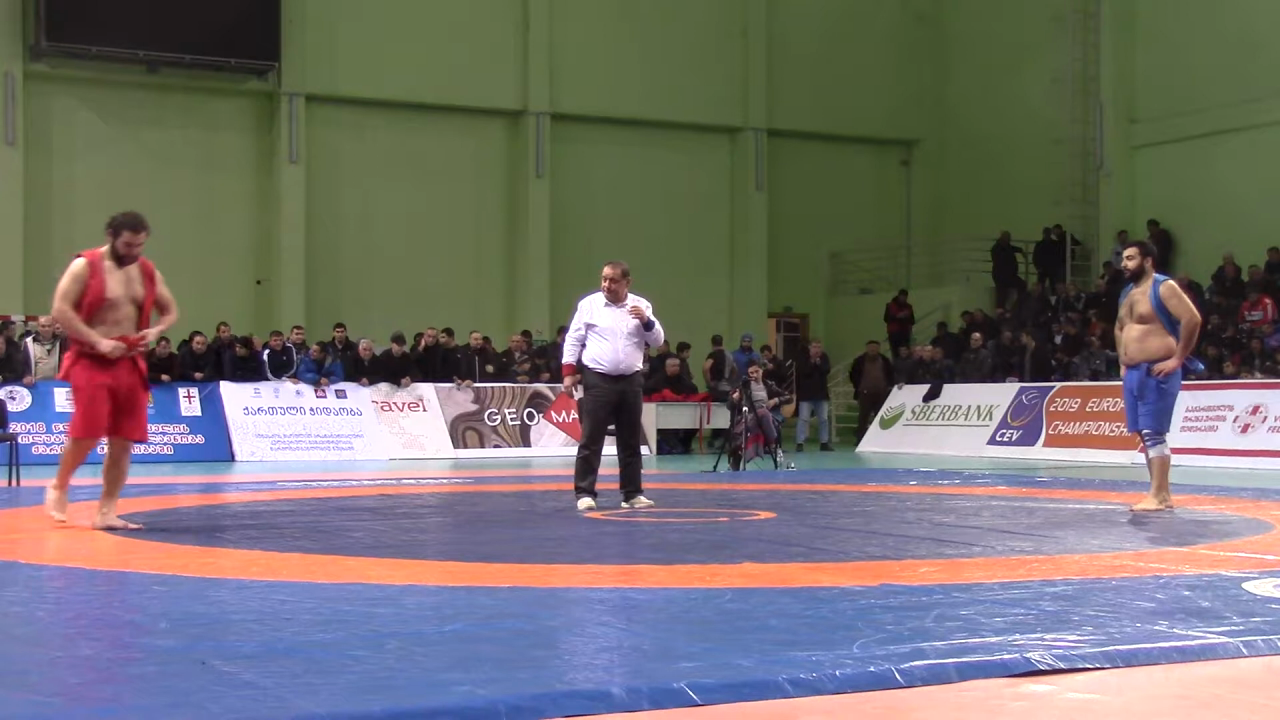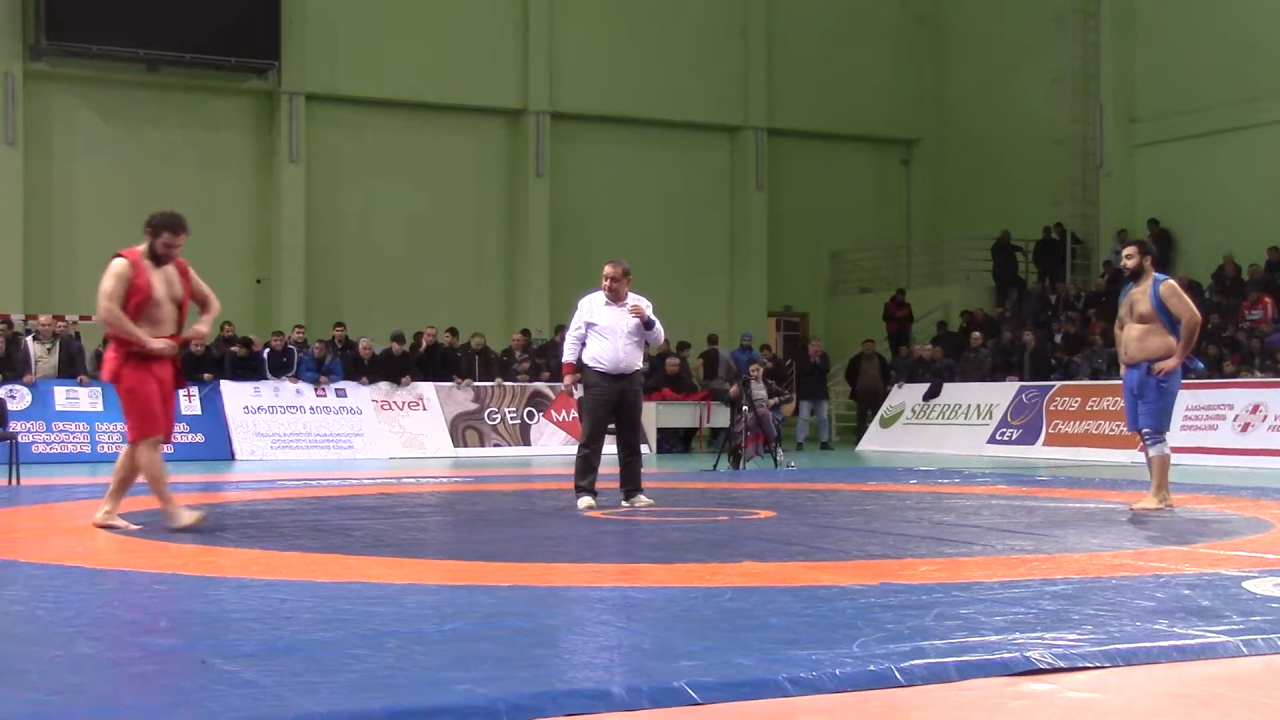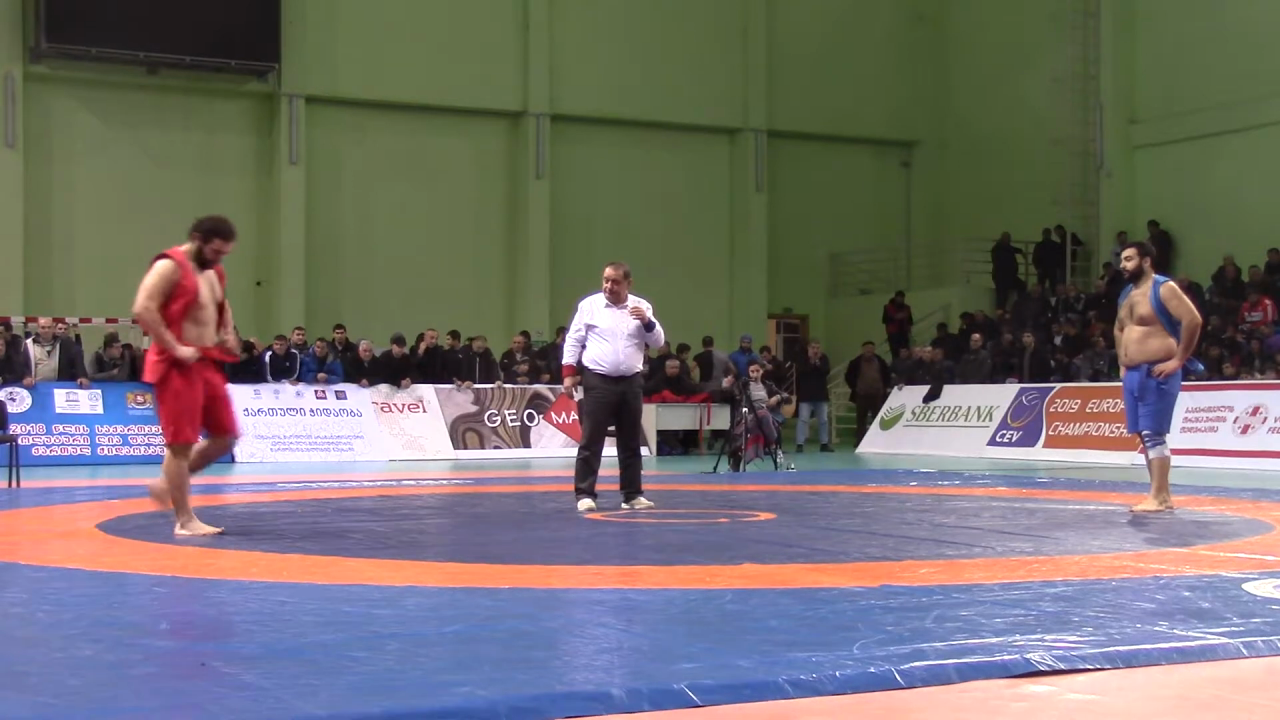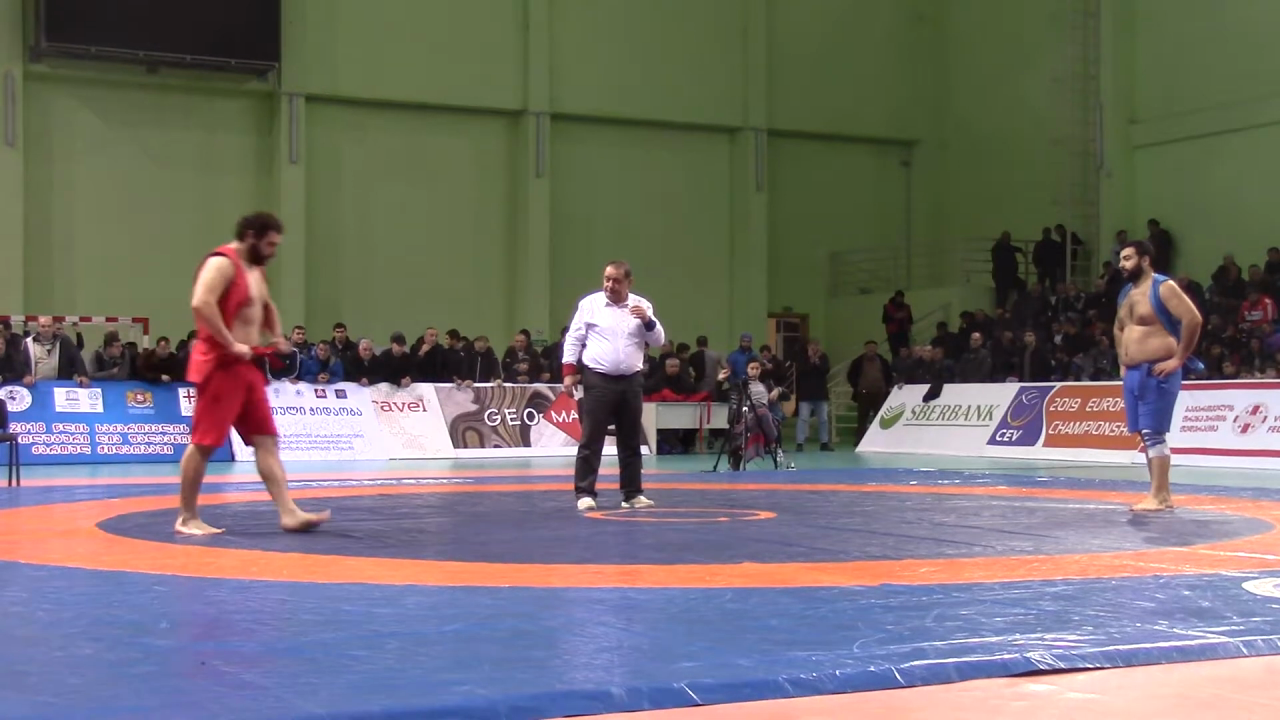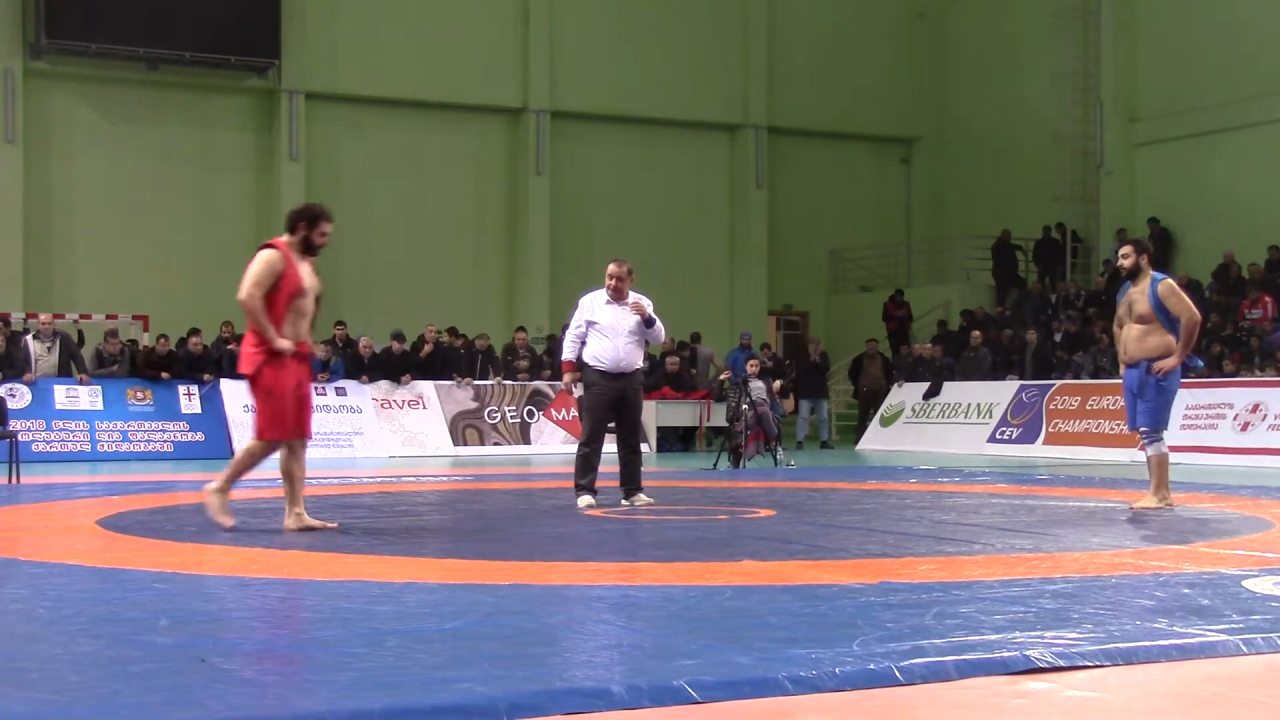
dt=0.3s
person 1, frame 1
left shoulder: (147, 272)
right shoulder: (85, 266)
left elbow: (171, 311)
right elbow: (60, 310)
left wrist: (155, 331)
right wrist: (98, 342)
left hip: (130, 363)
right hip: (90, 361)
left knee: (124, 441)
right knee: (87, 435)
left ankle: (107, 512)
right ankle: (58, 487)
person 1, frame 2
left shoulder: (181, 270)
right shoulder: (124, 266)
left elbow: (211, 302)
right elbow: (107, 313)
left wrist: (205, 323)
right wrist: (148, 342)
left hip: (166, 363)
right hip: (133, 362)
left knee: (141, 441)
right knee: (149, 438)
left ankle: (108, 510)
right ankle: (173, 511)
person 1, frame 3
left shoulder: (214, 273)
right shoulder: (169, 266)
left elbow: (223, 306)
right elbow: (142, 310)
left wrist: (228, 335)
right wrist: (175, 348)
left hip: (208, 364)
right hip: (177, 366)
left knee: (225, 437)
right knee: (181, 442)
left ankle: (167, 485)
right ankle: (184, 519)
person 1, frame 4
left shoulder: (255, 270)
right shoulder: (222, 263)
left elbow: (266, 307)
right elbow: (201, 303)
left wrist: (278, 336)
right wrist: (230, 344)
left hip: (246, 365)
right hip: (220, 365)
left knee: (266, 440)
right knee: (204, 442)
left ankle: (289, 513)
right ankle: (187, 517)
person 1, frame 5
left shoulder: (306, 262)
right shoulder: (273, 256)
right elbow: (247, 296)
left wrist: (307, 343)
right wrist: (275, 339)
left hip: (295, 359)
right hip: (270, 358)
left knee: (298, 438)
right knee: (274, 436)
left ankle: (296, 512)
right ankle: (219, 489)
person 2, frame 1
left shoulder: (1163, 287)
right shoulder: (1127, 293)
left elbow: (1192, 319)
right elbow: (1120, 328)
left wrist: (1178, 358)
right wrist: (1123, 362)
left hip: (1157, 373)
right hip: (1132, 373)
left knee: (1154, 433)
right knee: (1145, 434)
left ankle: (1157, 495)
right ankle: (1163, 494)
person 2, frame 2
left shoulder: (1163, 287)
right shoulder: (1127, 292)
left elbow: (1192, 318)
right elbow: (1119, 327)
left wrist: (1178, 358)
right wrist: (1123, 361)
left hip: (1156, 372)
right hip: (1132, 372)
left knee: (1153, 432)
right knee: (1144, 433)
left ankle: (1156, 494)
right ankle: (1163, 493)
person 2, frame 3
left shoulder: (1163, 288)
right shoulder: (1127, 294)
left elbow: (1193, 320)
right elbow: (1119, 329)
left wrist: (1178, 359)
right wrist: (1122, 362)
left hip: (1157, 374)
right hip: (1132, 374)
left knee: (1153, 434)
right knee: (1144, 435)
left ankle: (1157, 497)
right ankle: (1163, 495)
person 2, frame 4
left shoulder: (1163, 287)
right shoulder: (1126, 293)
left elbow: (1193, 319)
right elbow: (1119, 329)
left wrist: (1179, 359)
right wrist: (1123, 361)
left hip: (1157, 373)
right hip: (1132, 373)
left knee: (1153, 433)
right knee: (1145, 435)
left ankle: (1157, 496)
right ankle: (1164, 494)
person 2, frame 5
left shoulder: (1162, 285)
right shoulder: (1125, 291)
left elbow: (1192, 317)
right elbow: (1118, 327)
left wrist: (1178, 357)
right wrist: (1122, 360)
left hip: (1157, 371)
right hip: (1132, 371)
left knee: (1150, 431)
right knee: (1146, 433)
left ankle: (1156, 494)
right ankle: (1164, 492)
person 3, frame 1
left shoulder: (641, 305)
right shoulder: (589, 304)
left elbow: (658, 340)
right elbow: (574, 339)
left wrist: (646, 321)
right wrist: (569, 372)
left hip: (631, 381)
right hip: (598, 381)
left knee: (631, 441)
right knee: (591, 440)
left ankle: (632, 493)
right ankle: (585, 493)
person 3, frame 2
left shoulder: (641, 304)
right shoulder: (589, 303)
left elbow: (658, 340)
right elbow: (573, 338)
left wrist: (646, 320)
right wrist: (569, 370)
left hip: (631, 380)
right hip: (598, 380)
left knee: (631, 440)
right knee: (591, 439)
left ankle: (632, 492)
right ankle: (585, 492)
person 3, frame 3
left shoulder: (641, 306)
right shoulder: (589, 305)
left elbow: (658, 341)
right elbow: (574, 340)
left wrist: (647, 322)
right wrist: (569, 372)
left hip: (631, 382)
right hip: (598, 382)
left knee: (631, 442)
right knee: (591, 441)
left ankle: (632, 494)
right ankle: (585, 494)
person 3, frame 4
left shoulder: (641, 305)
right shoulder: (589, 304)
left elbow: (658, 341)
right elbow: (573, 339)
left wrist: (647, 321)
right wrist: (569, 371)
left hip: (631, 381)
right hip: (598, 381)
left knee: (631, 441)
right knee: (591, 440)
left ankle: (632, 493)
right ankle: (585, 493)
person 3, frame 5
left shoulder: (642, 303)
right shoulder: (590, 301)
left elbow: (658, 338)
right elbow: (573, 336)
left wrist: (647, 317)
right wrist: (568, 368)
left hip: (631, 379)
right hip: (598, 378)
left knee: (631, 439)
right knee: (591, 437)
left ankle: (632, 491)
right ankle: (585, 491)
